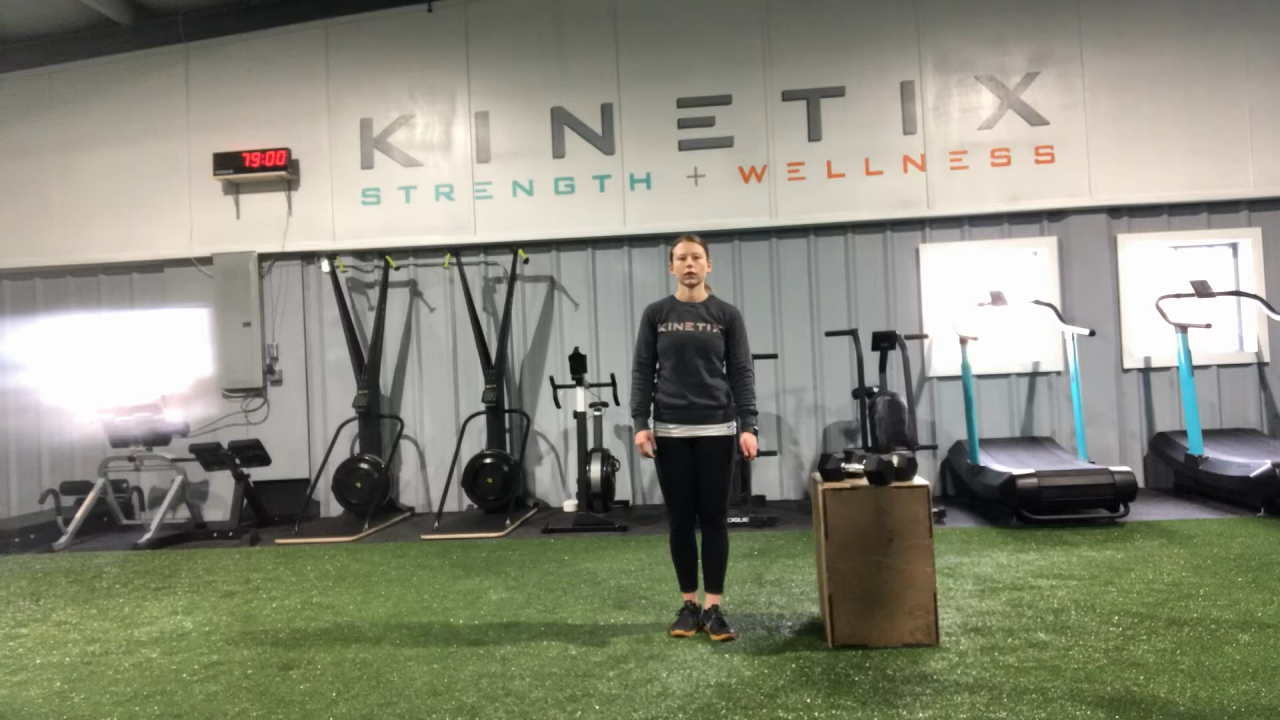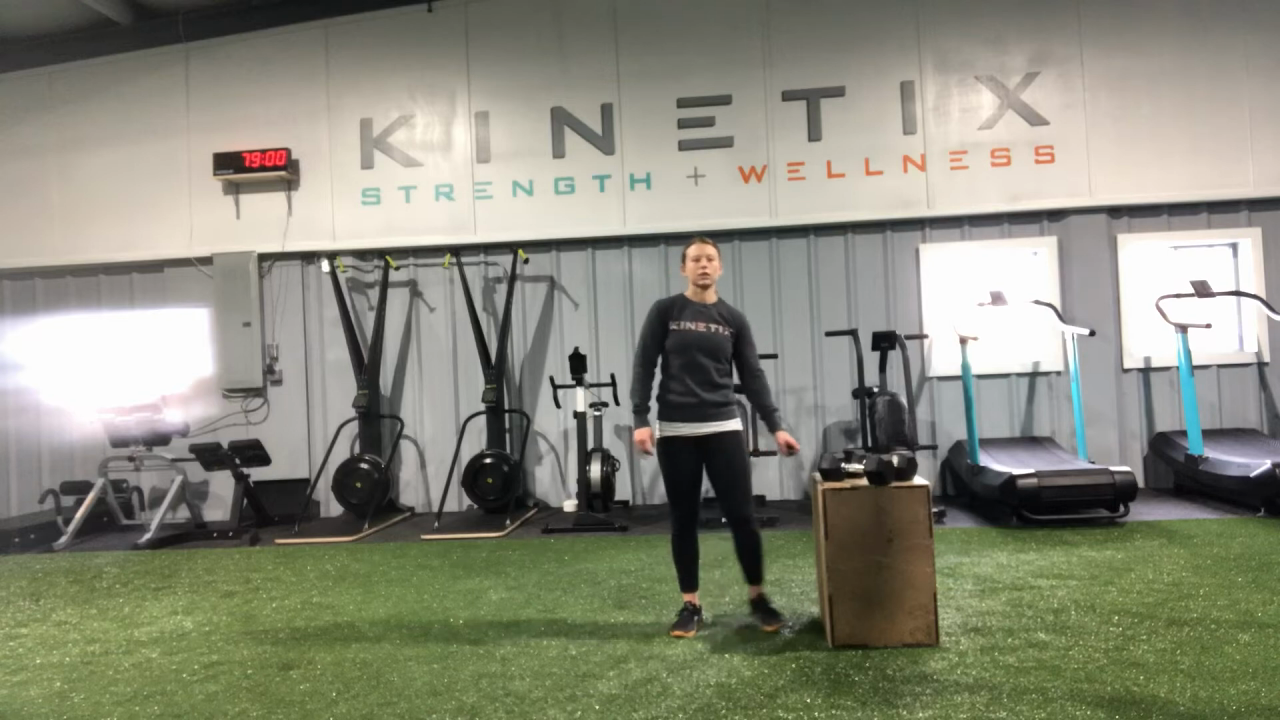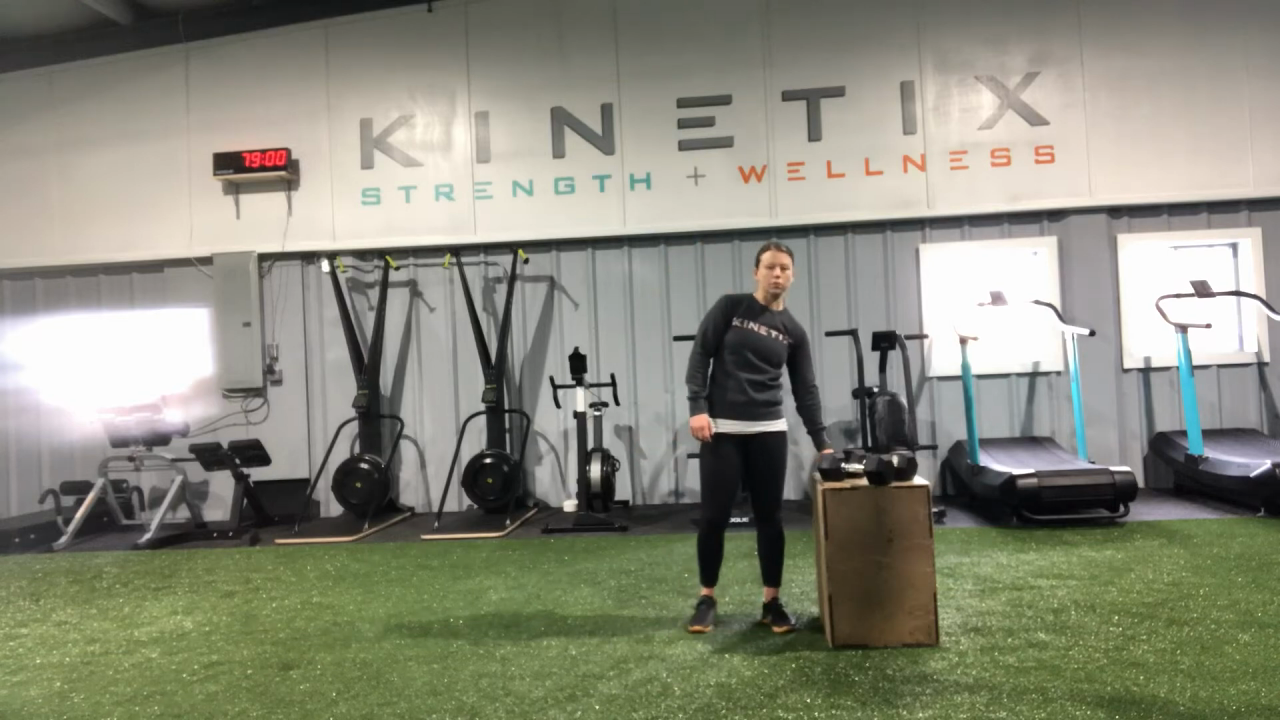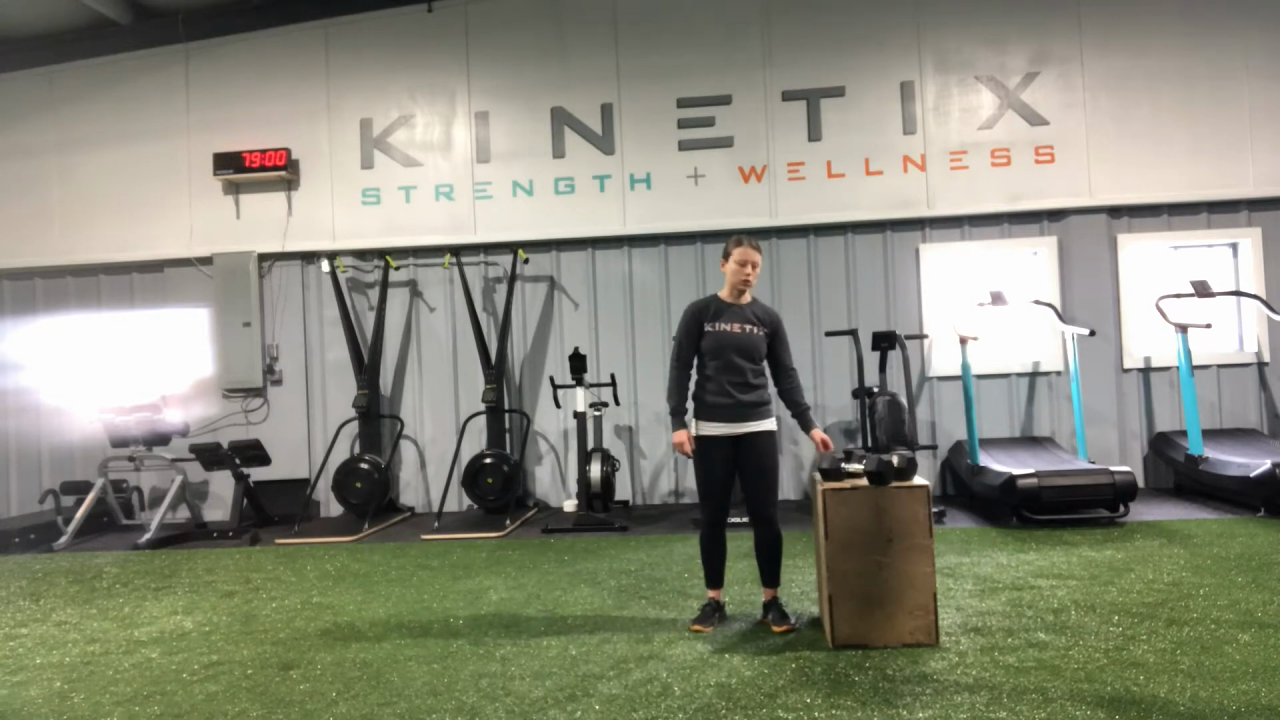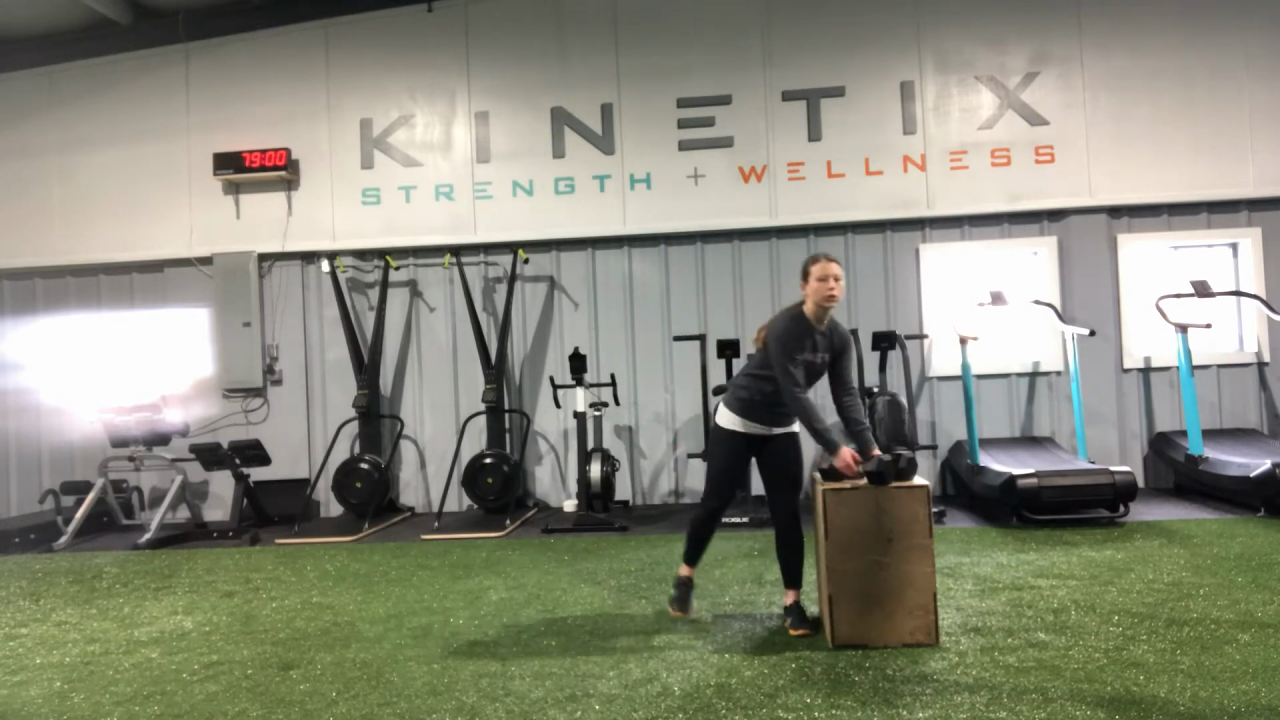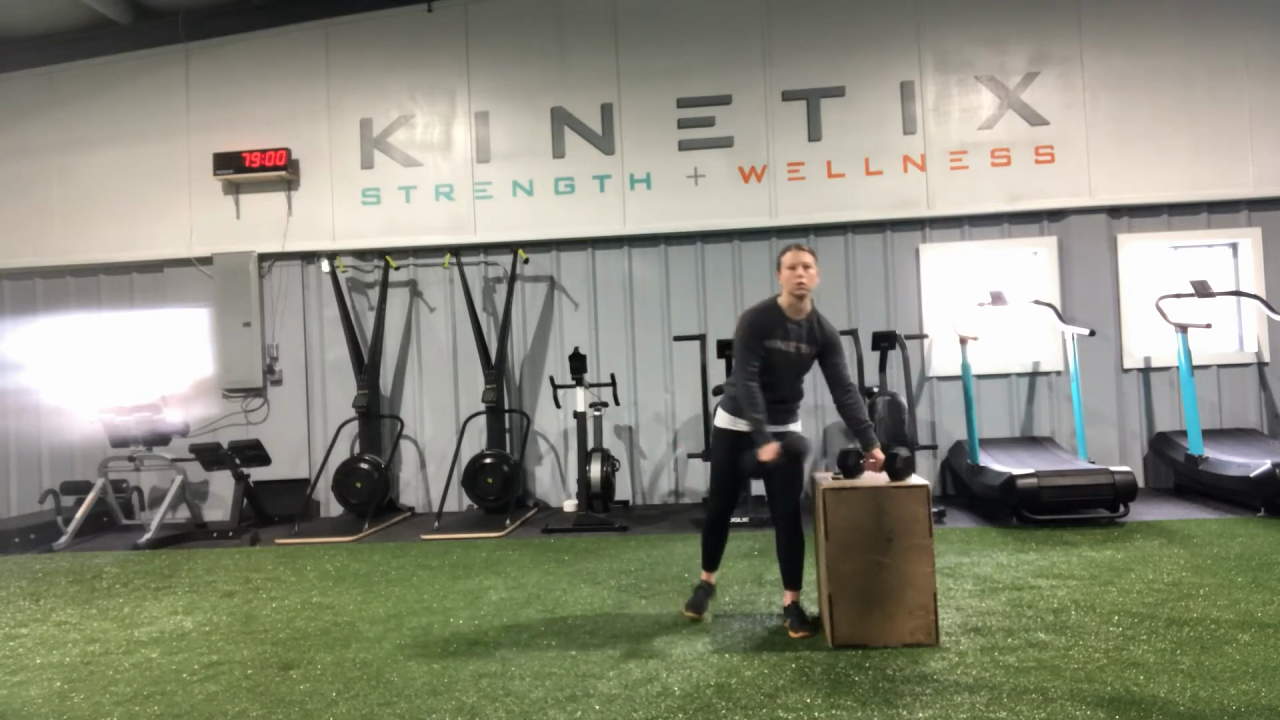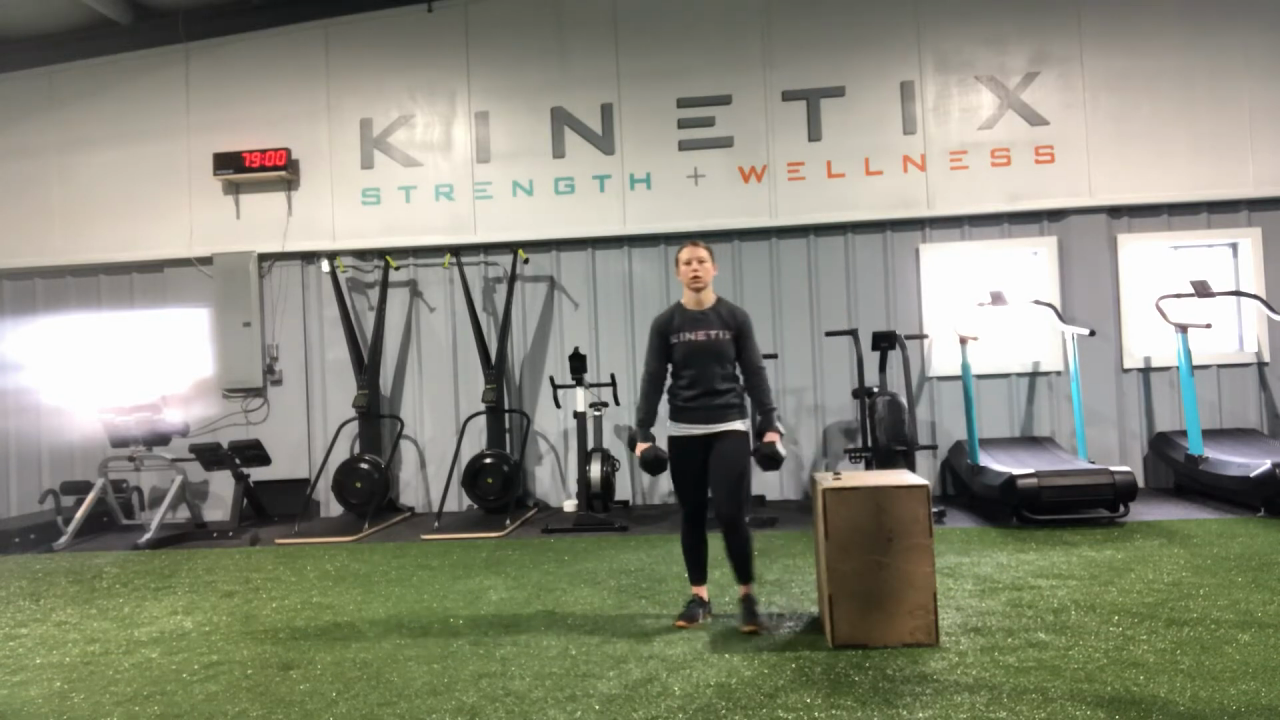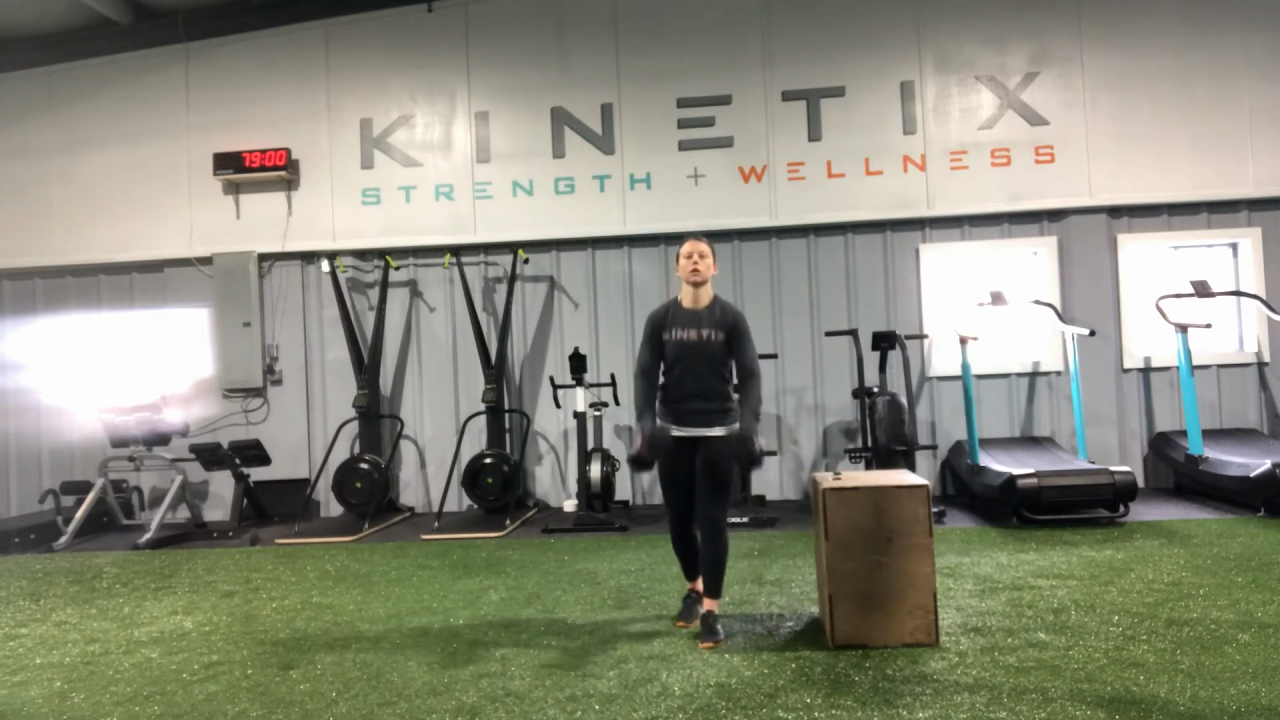
dt=0.7s
person 1, frame 1
left shoulder: (727, 315)
right shoulder: (656, 314)
left elbow: (741, 374)
right elbow: (643, 372)
left wrist: (748, 426)
right wrist: (641, 423)
left hip: (716, 429)
right hip: (670, 430)
left knee: (714, 518)
right knee: (680, 519)
left ankle: (713, 606)
right ankle: (689, 604)
person 1, frame 2
left shoulder: (734, 319)
right shoulder: (664, 311)
left elbow: (752, 376)
right elbow: (644, 366)
left wrist: (775, 425)
right wrist: (641, 419)
left hip: (723, 426)
right hip: (675, 429)
left knee: (741, 513)
right knee: (683, 518)
left ankle: (757, 597)
right ankle: (690, 605)
person 1, frame 3
left shoulder: (794, 331)
right shoulder: (729, 307)
left elbow: (805, 390)
right elbow: (700, 356)
left wrist: (821, 443)
right wrist: (697, 407)
left hip: (769, 429)
right hip: (722, 427)
left knee: (769, 516)
right knee: (714, 515)
left ankle: (772, 601)
right ankle: (707, 597)
person 1, frame 4
left shoulder: (768, 318)
right shoulder: (699, 312)
left elbow: (785, 375)
right elbow: (680, 369)
left wrist: (809, 424)
right wrist: (678, 422)
left hip: (758, 427)
right hip: (711, 429)
left knee: (765, 515)
right knee: (713, 517)
left ankle: (771, 601)
right ankle: (714, 601)
person 1, frame 5
left shoulder: (840, 336)
right shoulder: (787, 327)
left elbow: (846, 394)
right elbow: (794, 392)
left wrist: (869, 446)
right wrist: (834, 448)
left hip: (781, 428)
right hip: (738, 420)
left knee: (787, 513)
right knee: (716, 501)
left ankle: (793, 602)
right ankle: (685, 575)
person 1, frame 6
left shoulder: (823, 331)
right shoulder: (755, 319)
left elbow: (843, 389)
right elbow: (746, 380)
left wrist: (870, 442)
right wrist: (761, 439)
left hip: (784, 424)
right hip: (736, 422)
left knee: (788, 514)
right knee: (721, 505)
left ankle: (792, 603)
right ankle: (707, 581)
person 1, frame 7
left shoulder: (735, 317)
right shoulder: (665, 323)
left elbow: (755, 374)
right elbow: (653, 379)
left wrist: (769, 424)
right wrist: (644, 433)
left hip: (730, 427)
right hip: (684, 431)
left knee: (731, 514)
right knee: (692, 516)
left ankle: (746, 594)
right ankle: (699, 595)
person 1, frame 8
left shoulder: (731, 318)
right shoulder: (659, 318)
left elbow: (749, 375)
right elbow: (646, 375)
left wrist: (748, 425)
right wrist: (645, 426)
left hip: (719, 432)
right hip: (672, 432)
left knee: (712, 519)
right knee: (679, 519)
left ankle: (710, 610)
right ankle: (694, 587)
